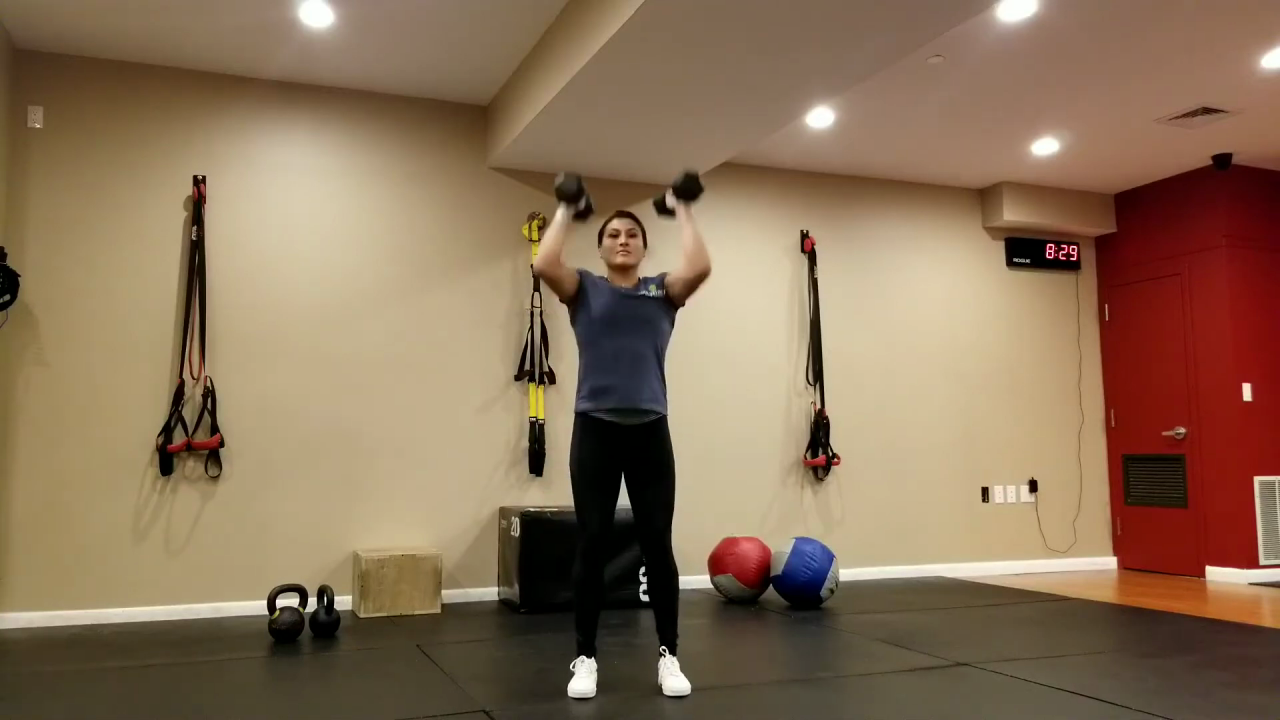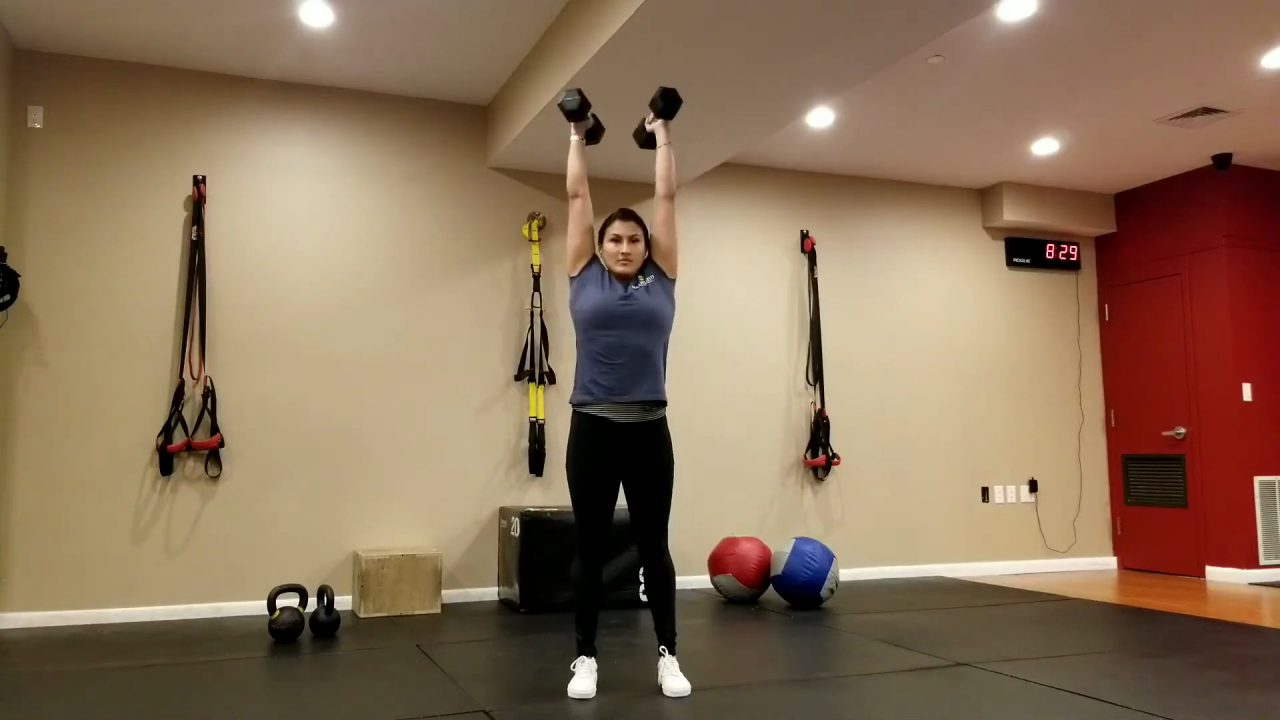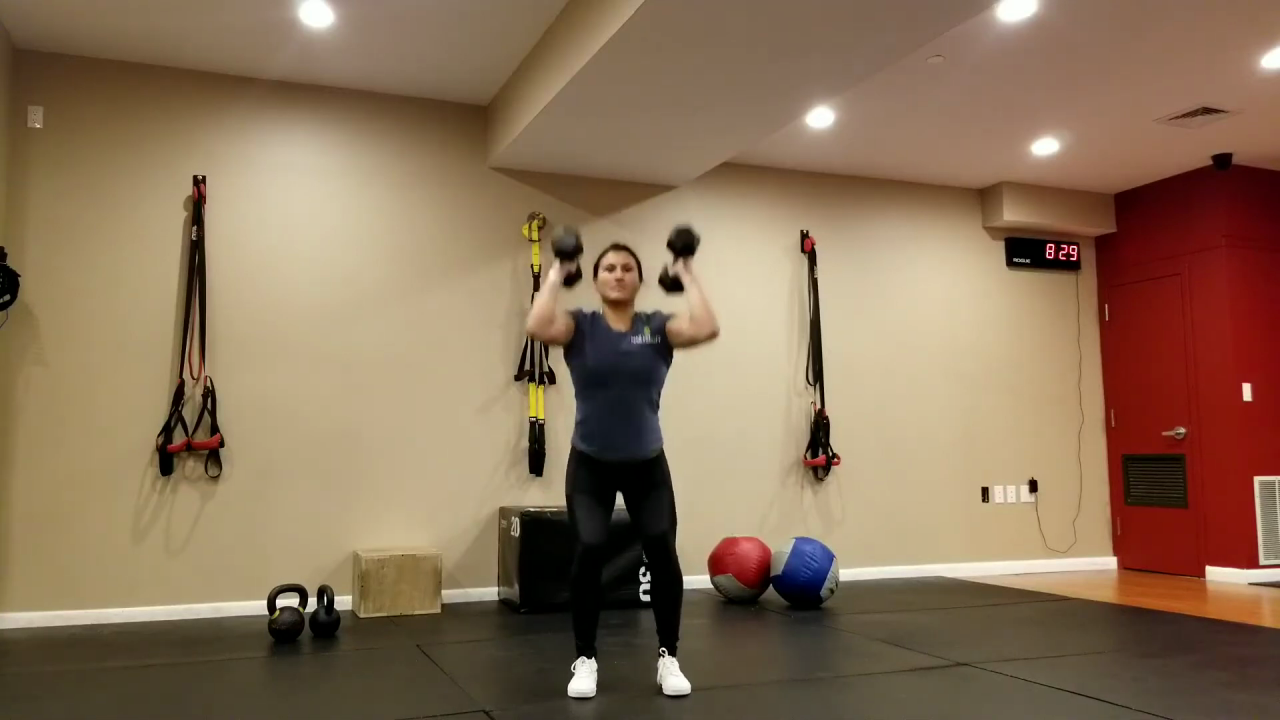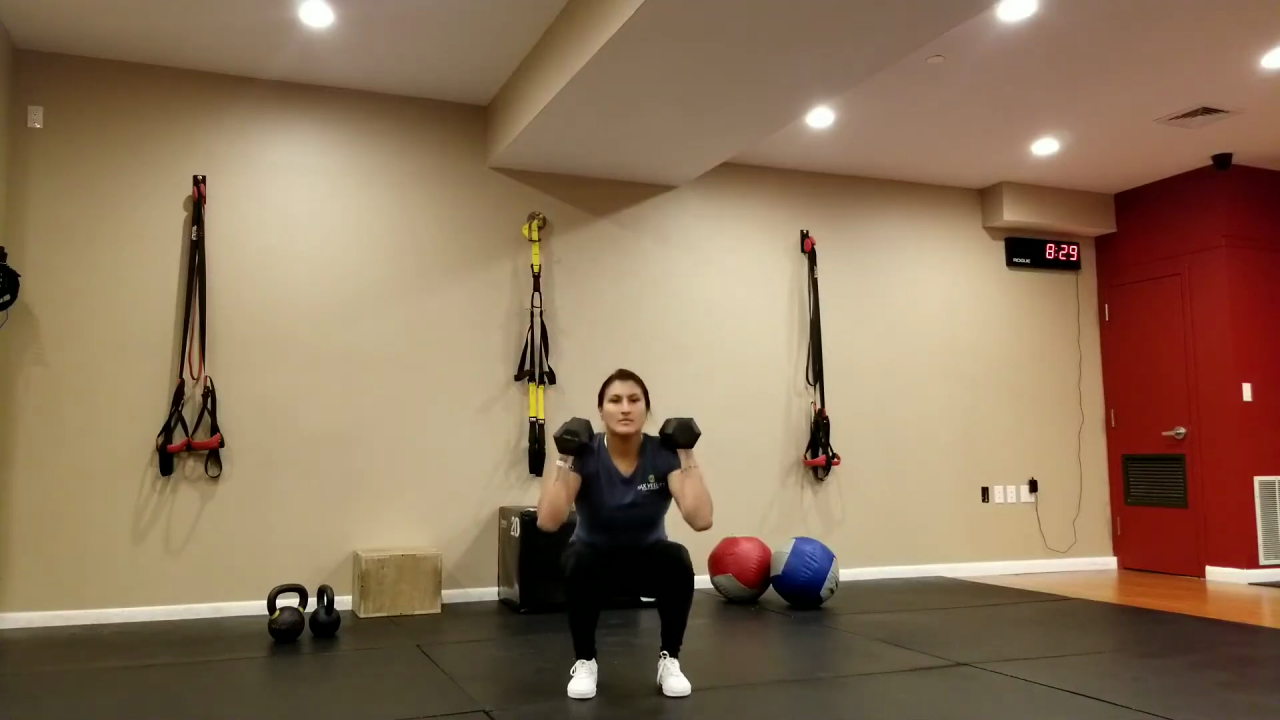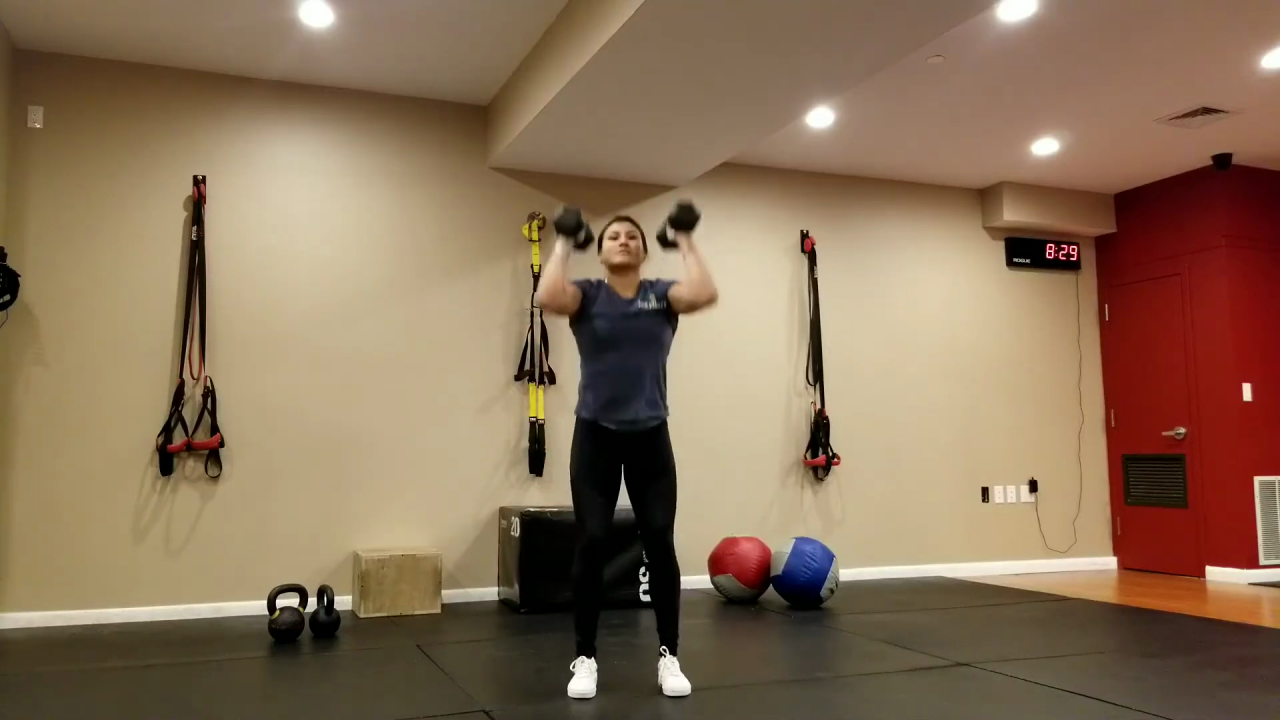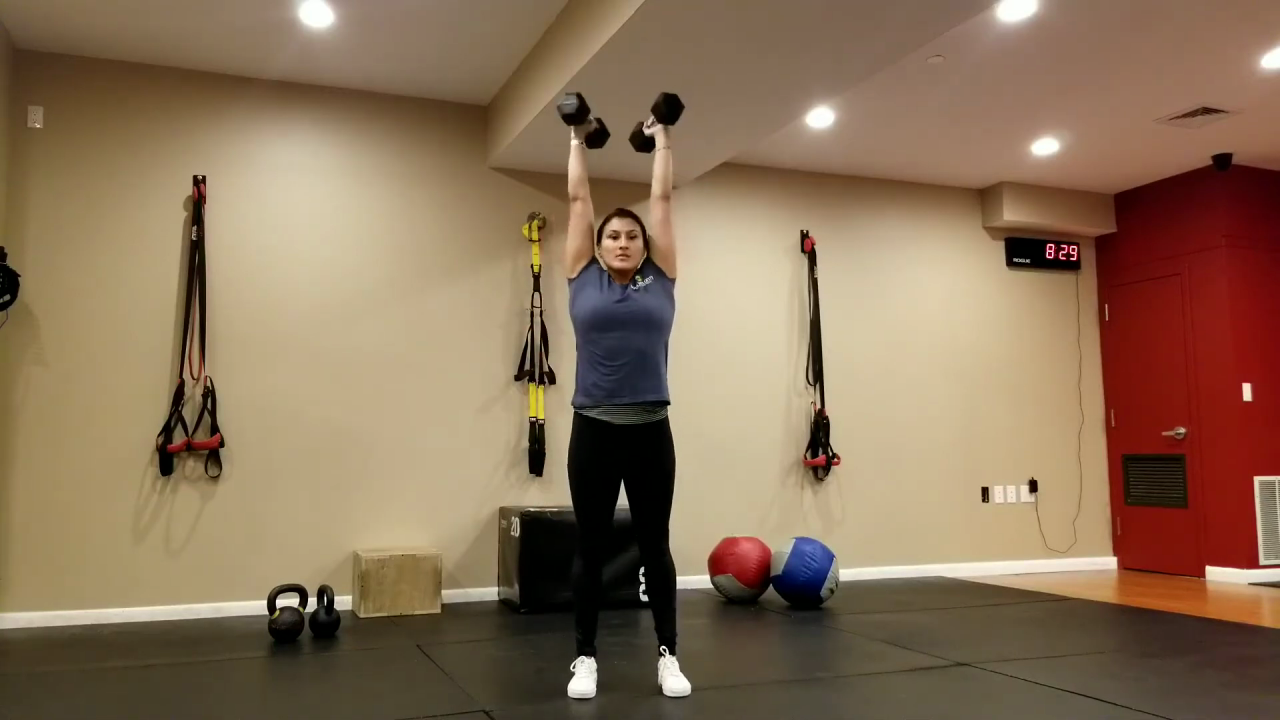
dt=0.5s
person 1, frame 1
left shoulder: (663, 287)
right shoulder: (583, 287)
left elbow: (700, 266)
right elbow: (543, 265)
left wrist: (683, 214)
right wrist: (564, 214)
left hip: (649, 430)
right hip: (595, 429)
left knee: (657, 545)
right knee: (592, 543)
left ankle: (668, 656)
right ankle: (585, 659)
person 1, frame 2
left shoulder: (660, 280)
right shoulder: (585, 277)
left elbow: (667, 198)
right elbow: (575, 195)
left wrist: (662, 138)
right wrist: (577, 138)
left hip: (648, 429)
right hip: (592, 428)
left knee: (653, 546)
right knee: (590, 547)
left ankle: (667, 655)
right ankle: (585, 658)
person 1, frame 3
left shoulder: (658, 328)
right shoulder: (579, 327)
left elbow: (708, 327)
right elbow: (537, 326)
left wrist: (685, 273)
right wrist: (556, 274)
left hip: (646, 462)
right hip: (591, 462)
left knee: (662, 548)
right knee: (589, 548)
left ankle: (668, 657)
right ankle: (585, 659)
person 1, frame 4
left shoulder: (665, 456)
right shoulder: (585, 456)
left elbow: (702, 520)
right elbow: (548, 521)
left wrist: (688, 457)
right wrist: (564, 460)
left hip: (646, 555)
right hip: (595, 553)
left knee: (677, 562)
right knee: (581, 563)
left ankle: (669, 660)
right ankle: (584, 662)
person 1, frame 5
left shoulder: (663, 294)
right shoulder: (586, 294)
left elbow: (705, 294)
right elbow: (547, 299)
left wrist: (687, 246)
right wrist: (563, 247)
left hip: (649, 435)
right hip: (595, 435)
left knee: (659, 543)
right knee: (592, 542)
left ankle: (668, 656)
right ankle: (585, 659)
person 1, frame 6
left shoulder: (659, 281)
right shoulder: (584, 280)
left elbow: (661, 198)
right elbow: (577, 198)
left wrist: (660, 139)
right wrist: (578, 141)
left hip: (650, 431)
right hip: (594, 430)
left knee: (655, 546)
right knee: (590, 547)
left ankle: (668, 656)
right ankle: (585, 658)
